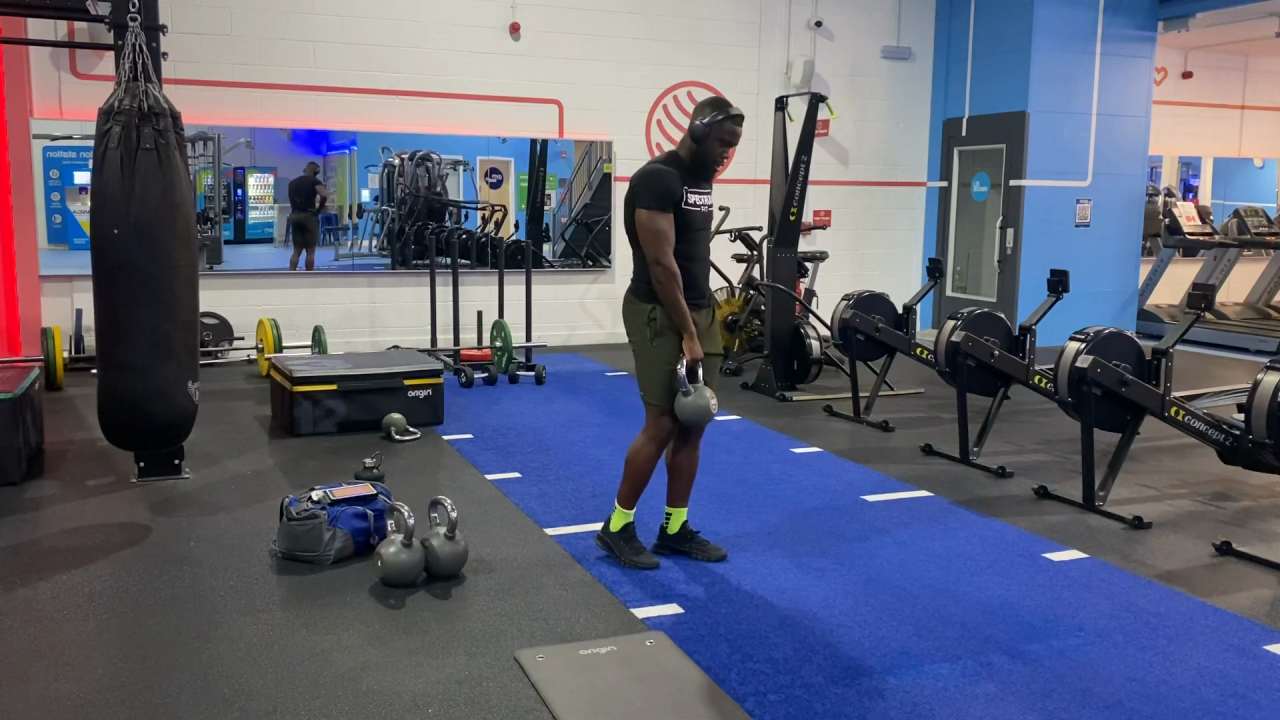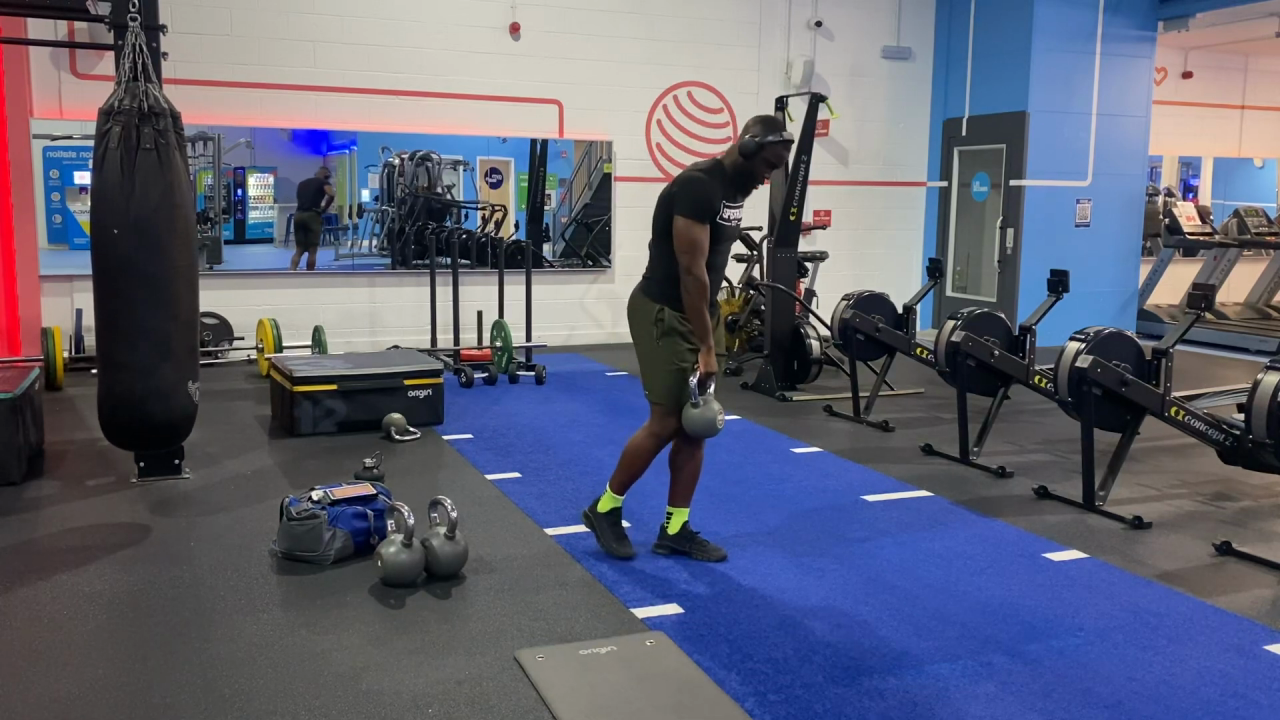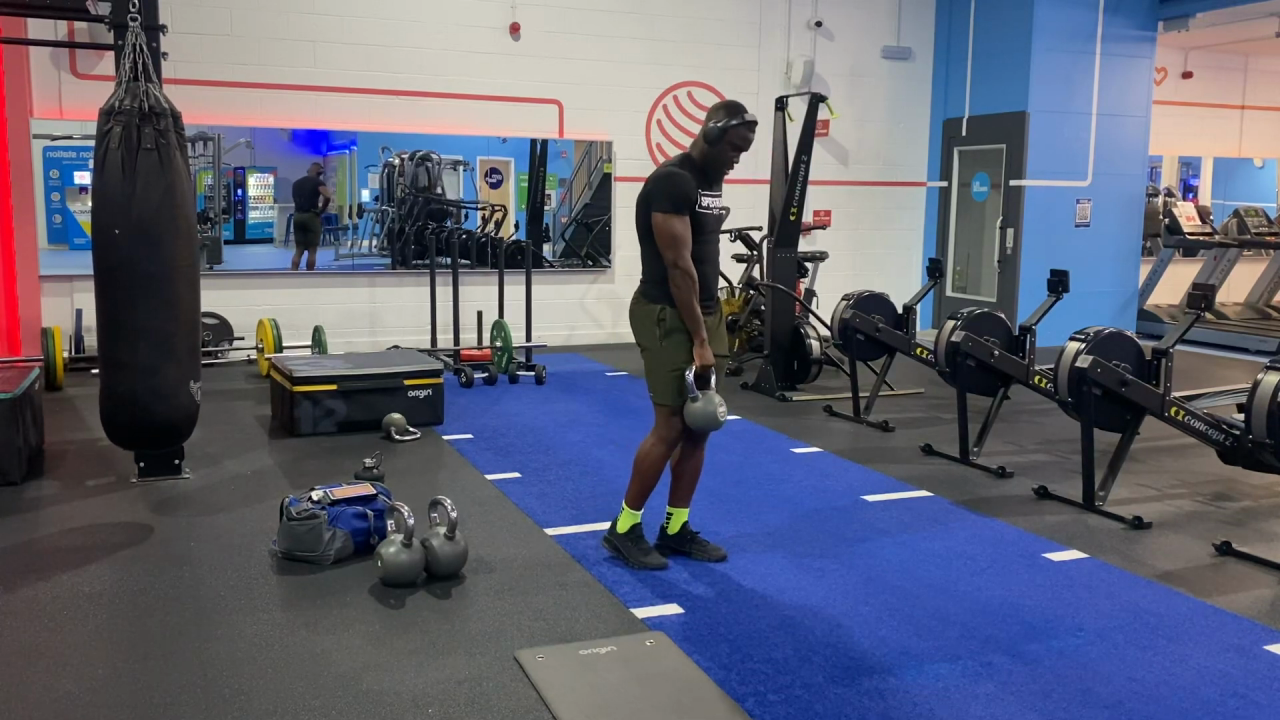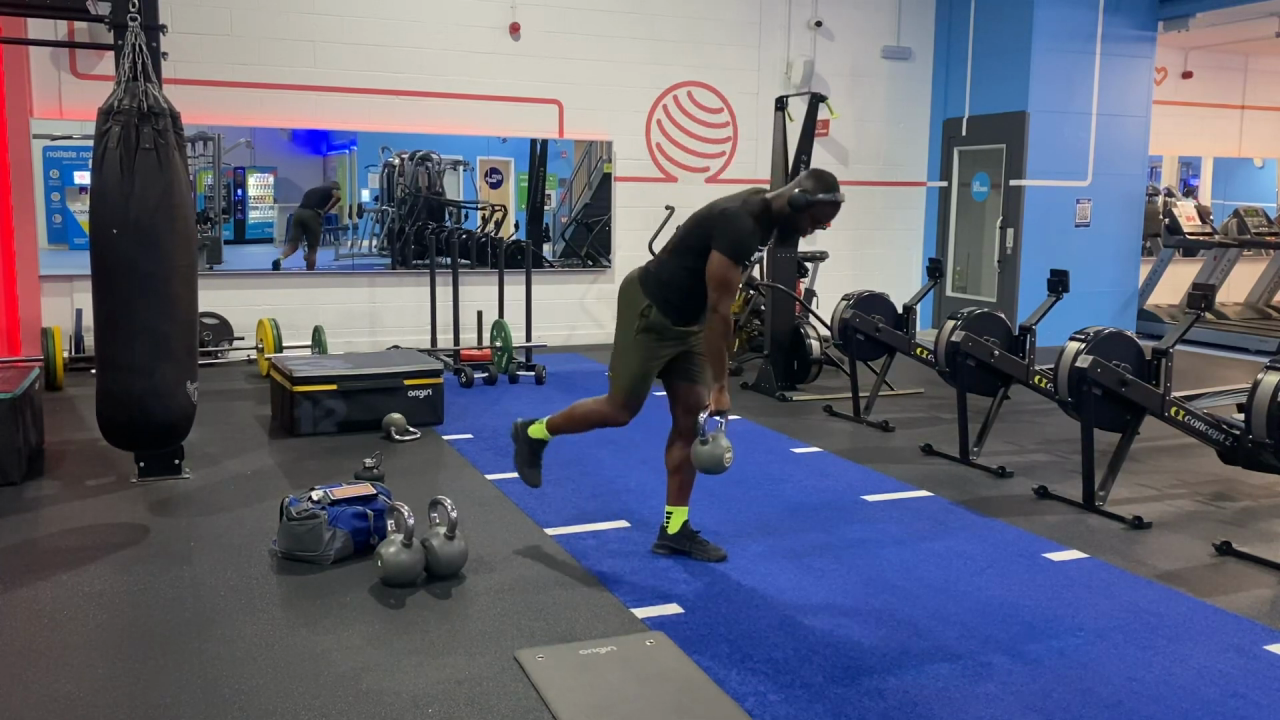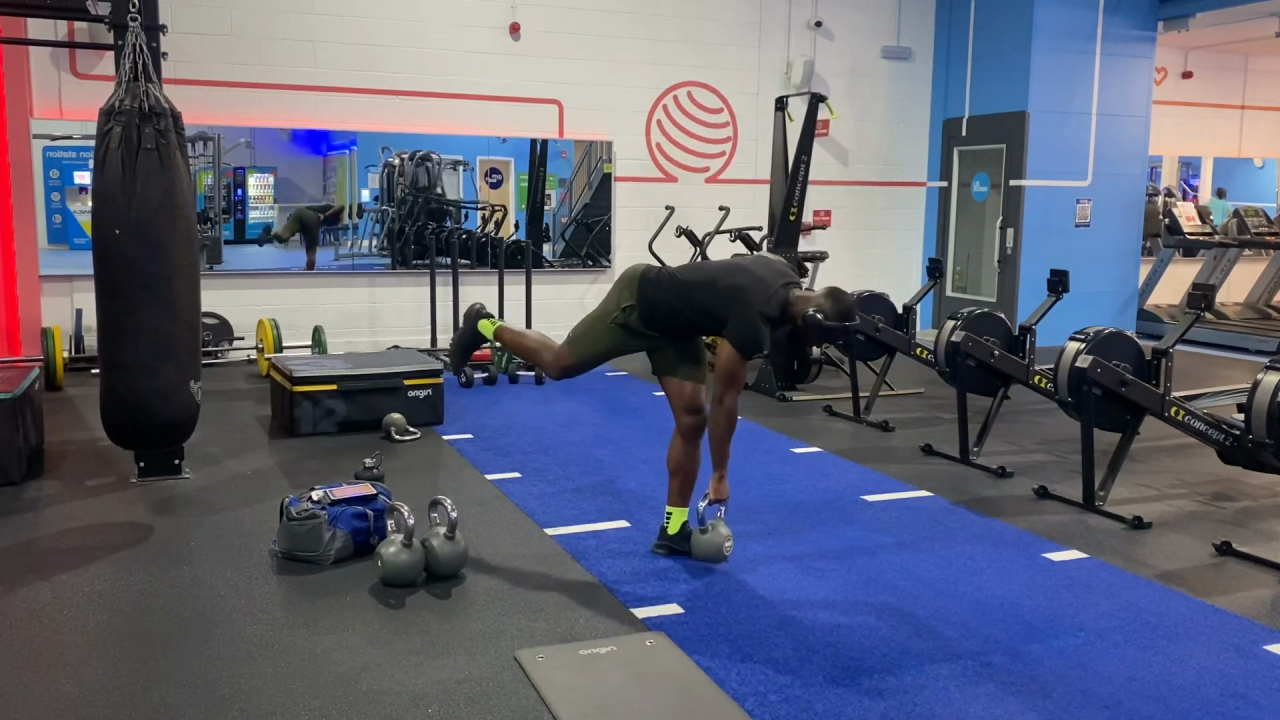
dt=1s
person 1, frame 1
left shoulder: (702, 178)
right shoulder: (657, 179)
right elbow: (661, 264)
right wrist: (686, 334)
left hip: (700, 310)
right hip: (659, 315)
left knee: (692, 424)
right knee: (662, 425)
left ankle: (675, 528)
right ankle: (618, 526)
person 1, frame 2
left shoulder: (736, 189)
right shoulder: (698, 186)
right elbow: (691, 273)
left wrist: (710, 338)
right wrist: (707, 348)
left hip: (700, 311)
right hip: (663, 311)
right knee: (666, 422)
left ankle: (675, 528)
right ankle: (604, 509)
person 1, frame 3
left shoulder: (712, 180)
right shoulder: (672, 181)
right elbow: (679, 267)
left wrist: (709, 332)
right wrist: (699, 342)
left hip: (706, 311)
right hip: (667, 315)
left knee: (699, 425)
right knee: (671, 425)
left ankle: (675, 529)
right ankle: (624, 528)
person 1, frame 4
left shoulder: (767, 217)
right shoulder: (740, 223)
right elbow: (720, 309)
right wrist: (720, 387)
left hip: (687, 316)
right hip: (650, 309)
left knee: (691, 420)
right knee: (620, 409)
left ankle: (674, 528)
right ankle: (534, 433)
person 1, frame 5
left shoulder: (785, 276)
right shoulder: (756, 318)
right elbow: (726, 400)
right wrist: (720, 477)
left hip: (672, 319)
right hip: (638, 306)
left knee: (692, 416)
right knee: (560, 364)
left ankle: (673, 529)
right ankle: (485, 327)
